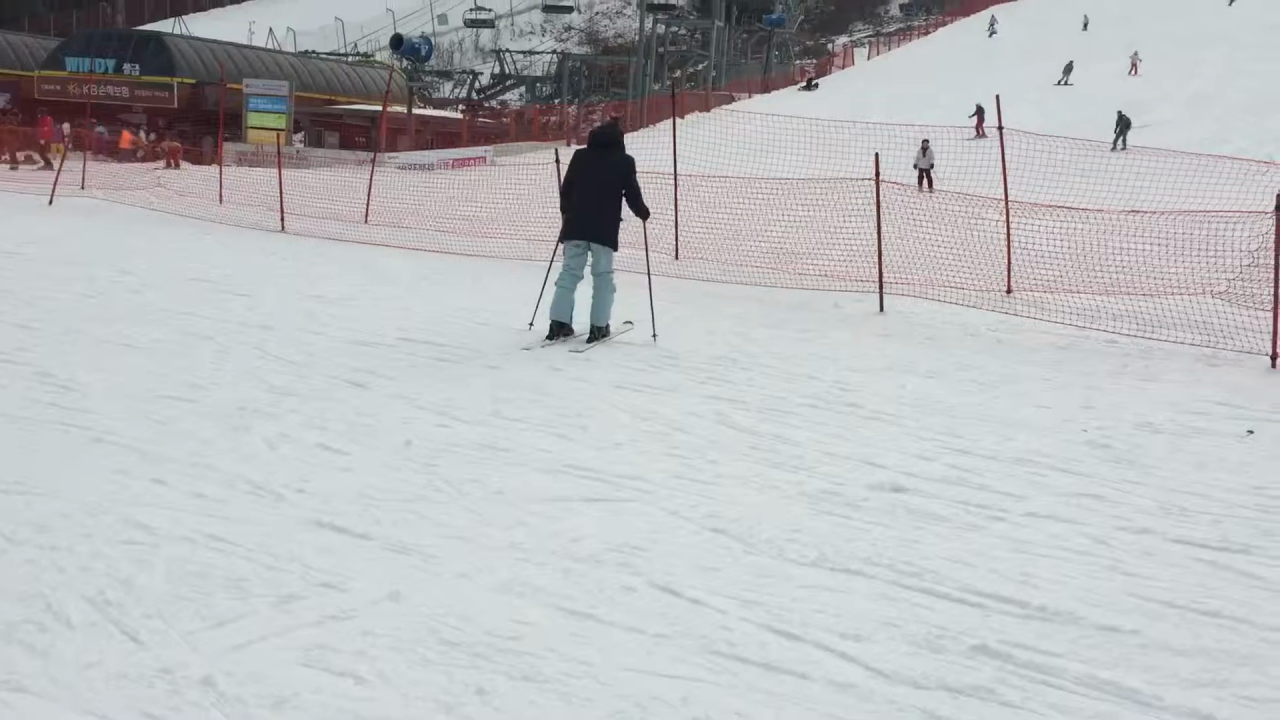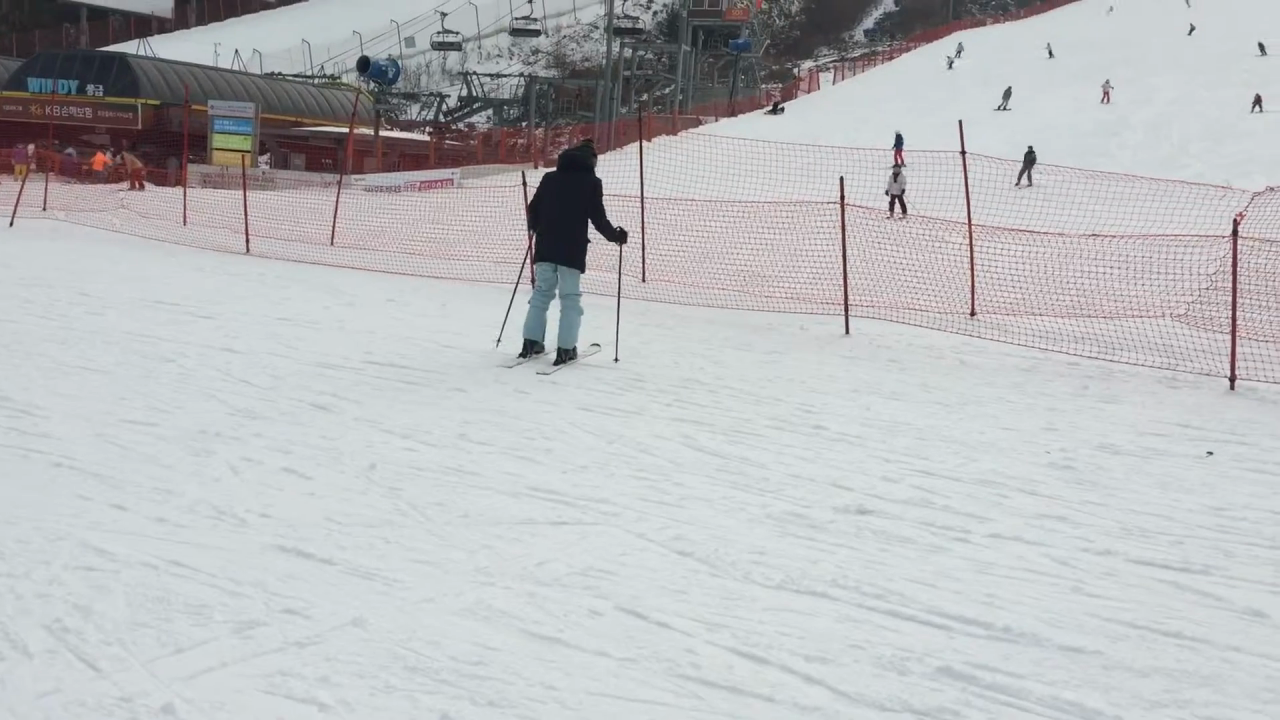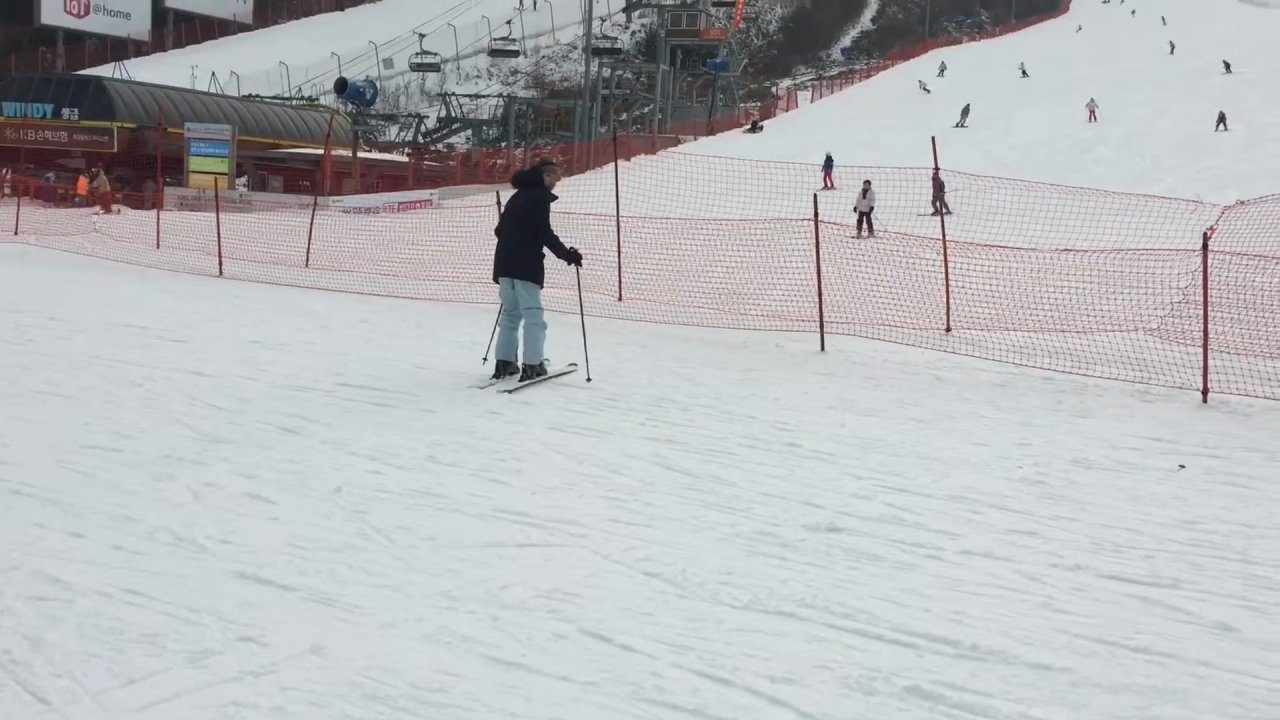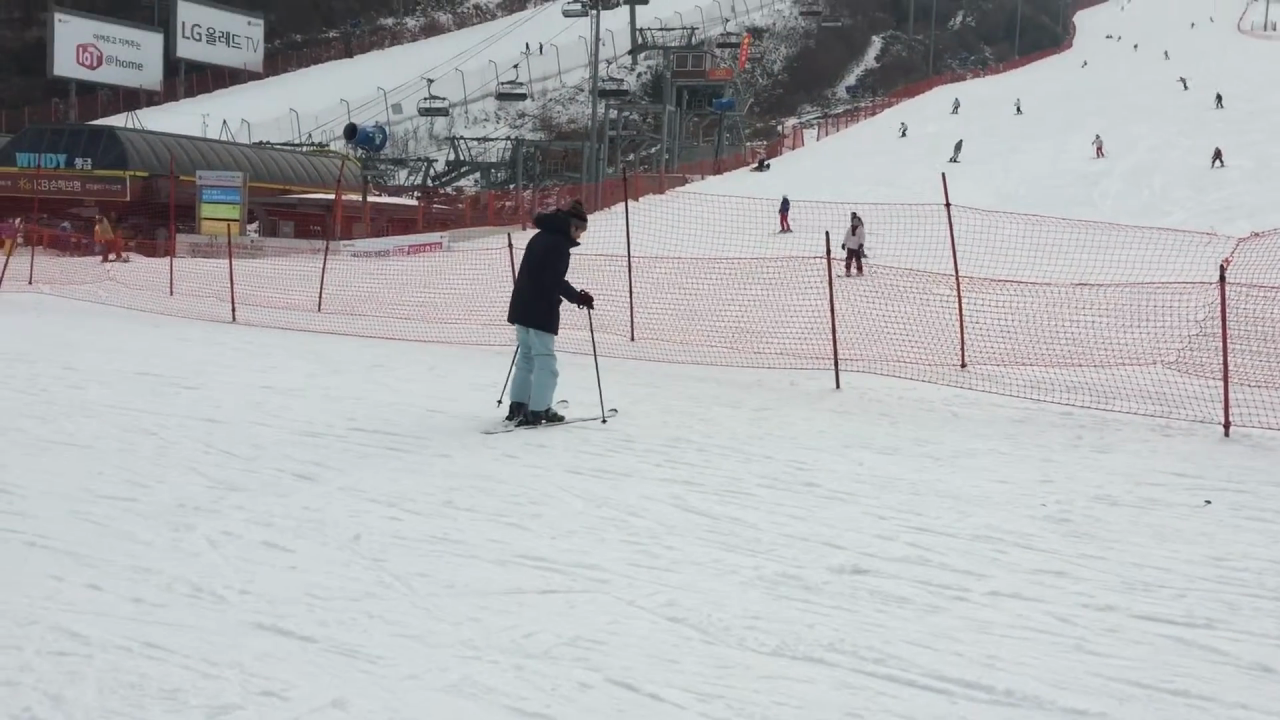
dt=0.5s
person 1, frame 1
left shoulder: (580, 156)
right shoulder: (625, 161)
left elbow: (566, 188)
right elbow: (632, 193)
left wrist: (567, 212)
right wrist: (642, 212)
left hip: (577, 224)
right hip: (605, 227)
left knee: (569, 272)
right knee: (602, 276)
left ankle: (559, 323)
right ankle: (599, 326)
person 1, frame 2
left shoulder: (550, 178)
right shoulder: (591, 181)
left elbow: (533, 208)
right elbow: (598, 217)
left wrist: (539, 227)
right wrist: (615, 235)
left hip: (546, 245)
right hip: (572, 248)
left knee: (541, 292)
right knee: (570, 297)
left ankle: (531, 342)
right ankle: (566, 348)
person 1, frame 3
left shoulder: (517, 197)
right shoulder: (539, 196)
left elbow: (500, 229)
right elbow: (544, 232)
right wrist: (566, 254)
left hip: (505, 262)
right hip: (526, 264)
left knee: (510, 313)
right knee: (533, 314)
left ankle: (504, 363)
right ankle: (532, 364)
person 1, frame 4
left shoulder: (540, 237)
right shoulder: (560, 243)
right elbow: (555, 279)
right wrist: (577, 297)
left hip: (522, 305)
right hip: (542, 309)
left knee: (526, 357)
right knee: (544, 358)
left ankle: (518, 405)
right ankle: (538, 410)
